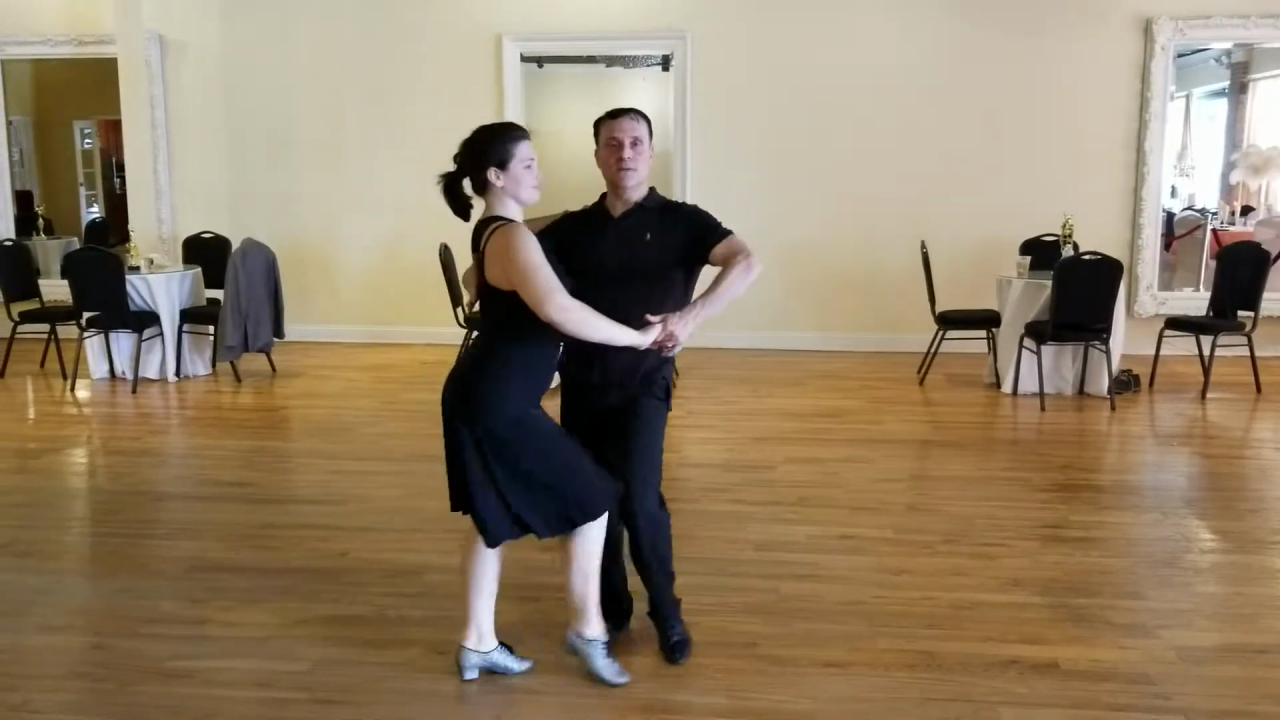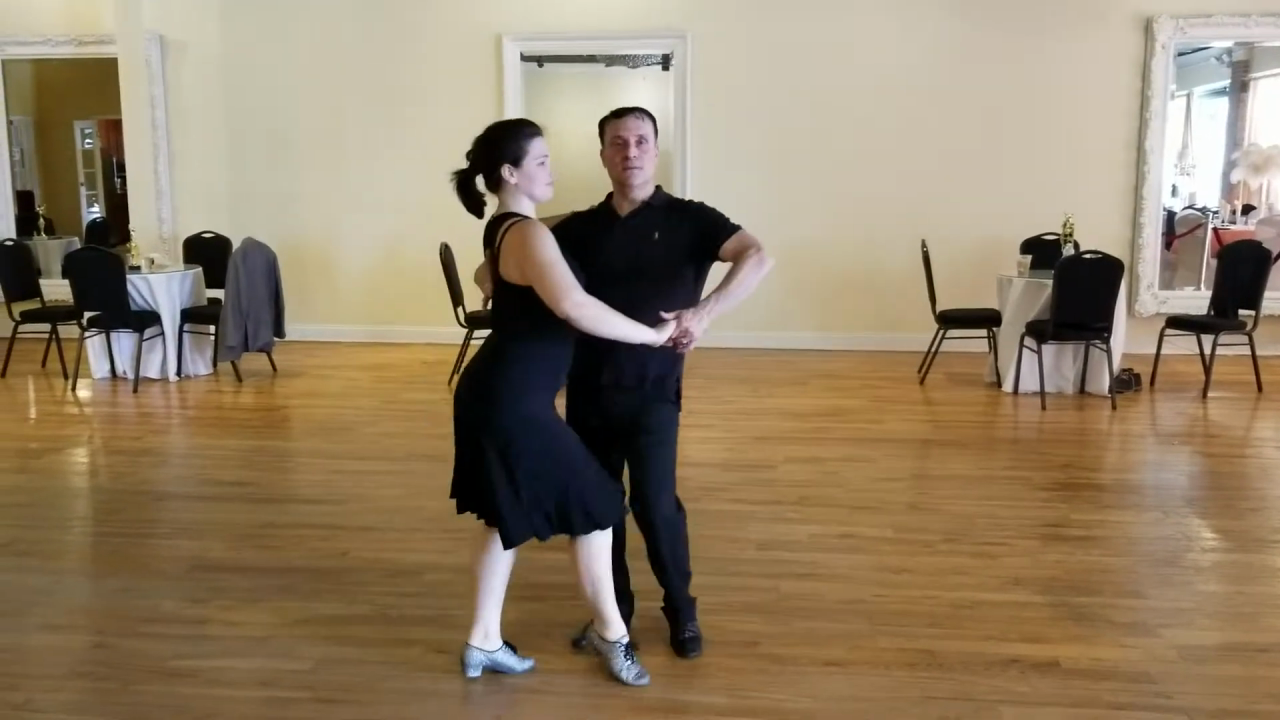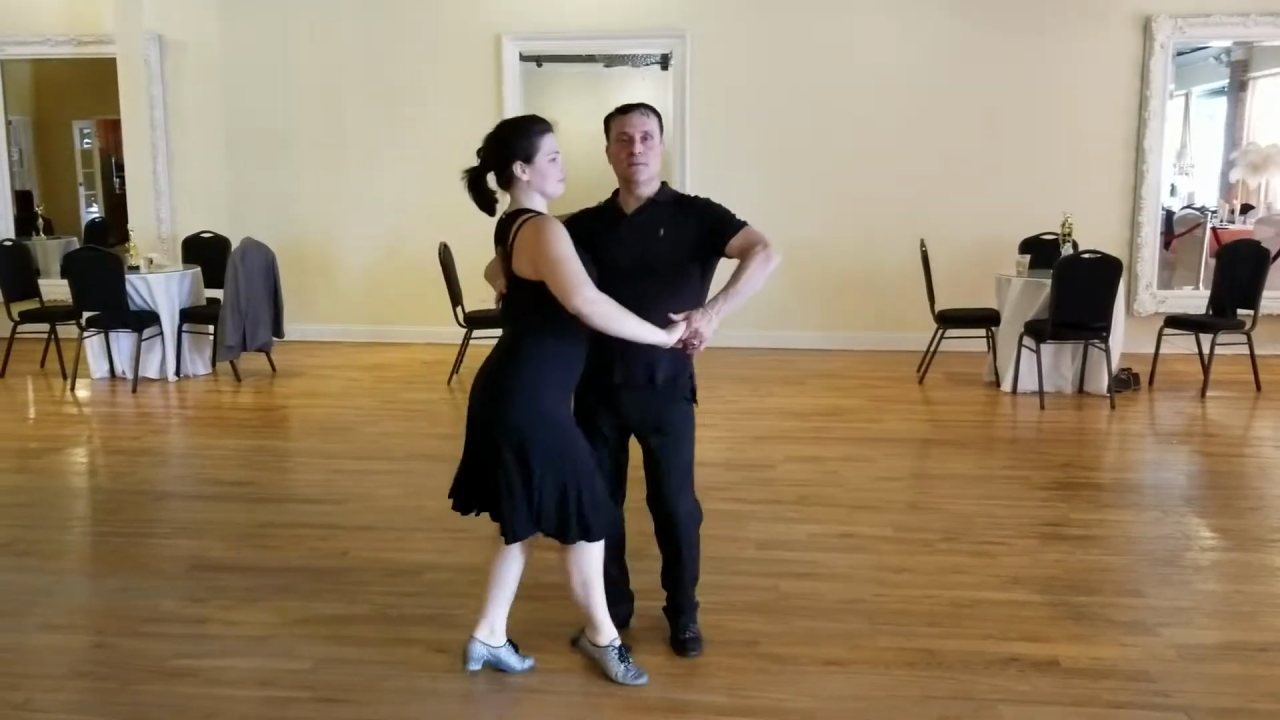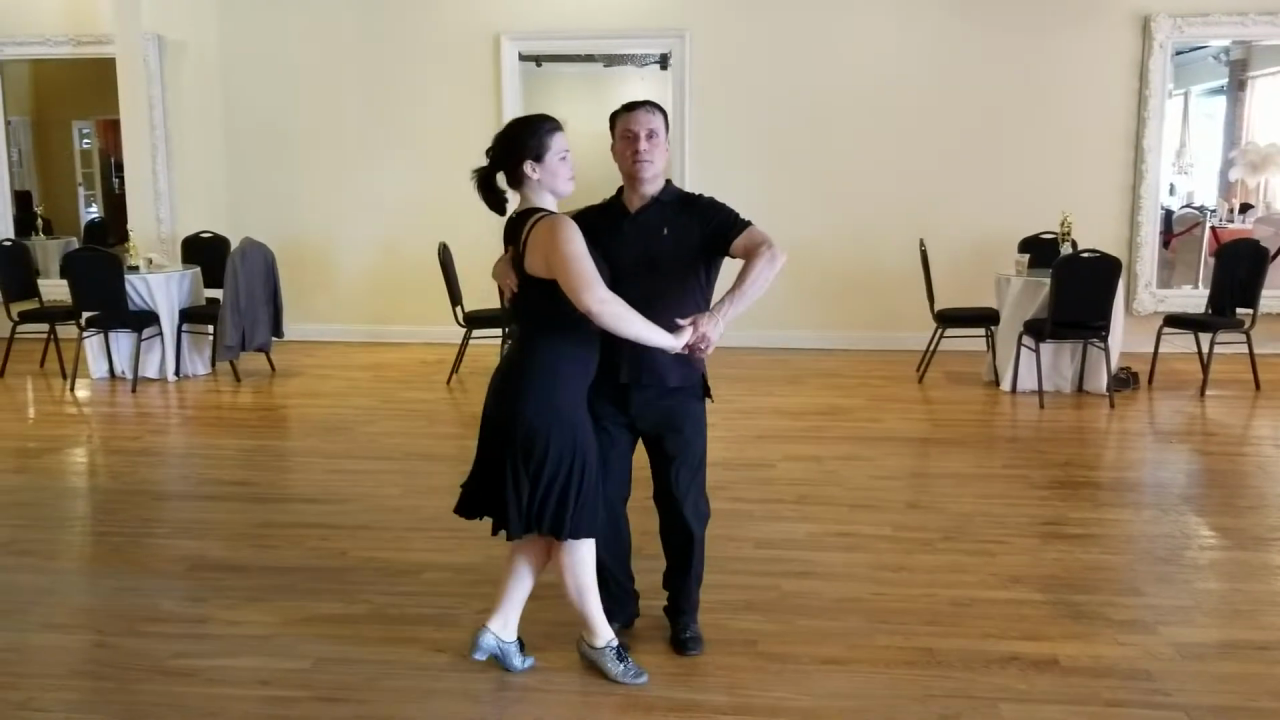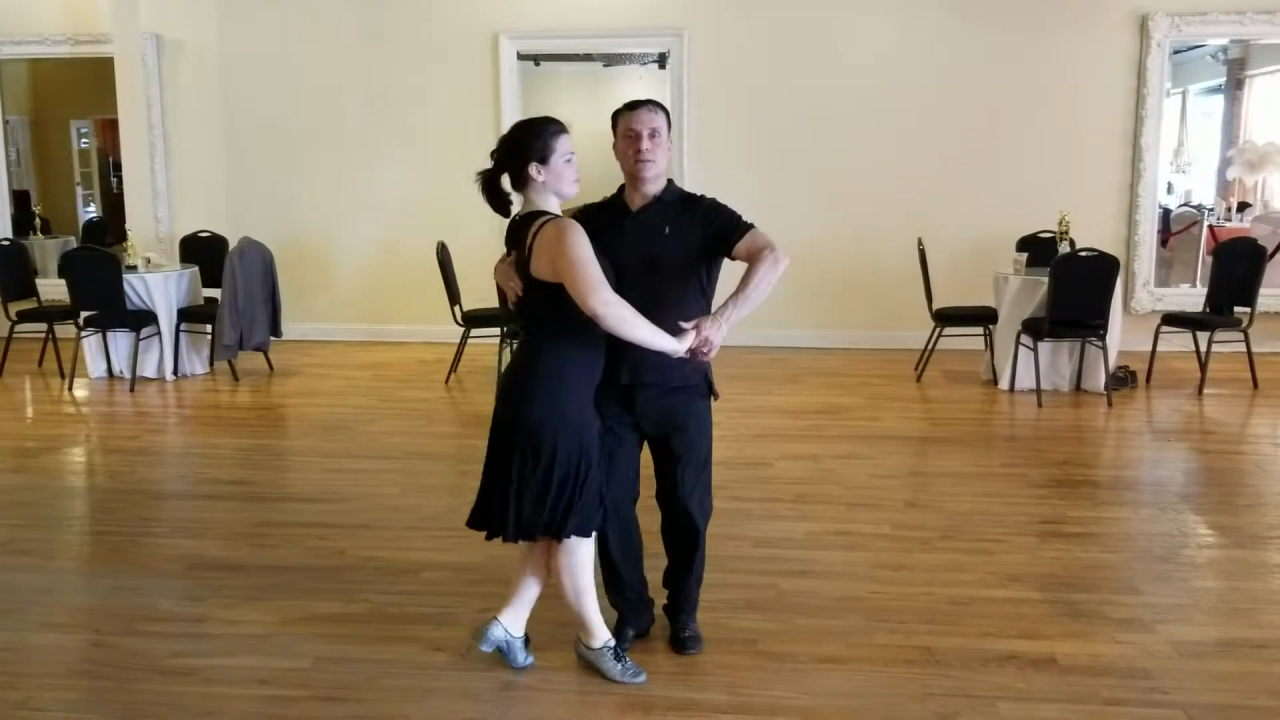
dt=0.1s
person 1, frame 1
left shoulder: (498, 230)
right shoulder: (511, 238)
right elbow: (558, 310)
right wrist: (637, 338)
left hip: (487, 395)
right hip: (498, 403)
left knee: (498, 521)
right knee: (590, 502)
left ankle: (478, 643)
right ankle: (588, 630)
person 1, frame 2
left shoulder: (506, 227)
right shoulder: (527, 234)
right elbow: (573, 306)
right wrist: (652, 335)
left hip: (499, 393)
right hip: (513, 401)
left knee: (511, 520)
right knee: (594, 511)
left ankle: (483, 643)
right ankle: (611, 633)
person 1, frame 3
left shoulder: (516, 224)
right shoulder: (542, 230)
right elbow: (584, 303)
right wrist: (661, 336)
left hip: (514, 388)
right hip: (529, 396)
left knee: (527, 521)
right knee: (582, 520)
left ankle: (489, 637)
right ankle: (602, 637)
person 1, frame 4
left shoulder: (524, 224)
right shoulder: (555, 229)
right elbow: (595, 303)
right wrist: (669, 340)
left hip: (531, 389)
right hip: (545, 396)
left knee: (545, 522)
right knee: (571, 523)
left ankle: (499, 630)
right ankle: (598, 638)
person 1, frame 5
left shoulder: (524, 227)
right shoulder: (561, 233)
right elbow: (601, 306)
right wrist: (672, 344)
left hip: (537, 391)
right hip: (552, 397)
left knee: (562, 523)
right knee: (571, 525)
left ankle: (509, 624)
right ankle: (595, 639)
person 2, frame 1
left shoulder: (680, 221)
right shoulder: (573, 227)
left elbow: (743, 264)
left wrist: (690, 315)
left hip: (641, 384)
right hip: (581, 384)
left knee: (637, 497)
left ankle: (665, 609)
right ankle: (610, 609)
person 2, frame 2
left shoulder: (687, 219)
right shoulder: (579, 228)
left elbow: (758, 258)
left wrist: (703, 313)
right wrist: (495, 274)
left hip: (649, 385)
right hip: (587, 385)
left knee: (655, 500)
left ankle: (680, 608)
right ankle: (611, 607)
person 2, frame 3
left shoulder: (695, 215)
right shoulder: (586, 226)
left elbow: (764, 253)
left wrist: (713, 311)
left hip: (665, 387)
right hip: (597, 386)
left knee: (674, 503)
left ankle: (682, 610)
right ankle: (613, 606)
person 2, frame 4
left shoulder: (700, 214)
right shoulder: (590, 222)
left elbow: (769, 254)
right elbow: (514, 261)
left wrist: (719, 315)
right wrist: (510, 274)
left hip: (675, 387)
right hip: (606, 386)
left knee: (682, 502)
right knee: (601, 500)
left ankle: (684, 610)
right ankle: (617, 607)
person 2, frame 5
left shoulder: (701, 215)
right shoulder: (591, 221)
left elbow: (771, 257)
right elbow: (516, 263)
left wrist: (723, 319)
right wrist: (512, 277)
left hip: (682, 387)
right hip: (611, 388)
left knee: (687, 504)
right knee: (610, 503)
left ankle: (683, 610)
right ankle: (631, 612)
